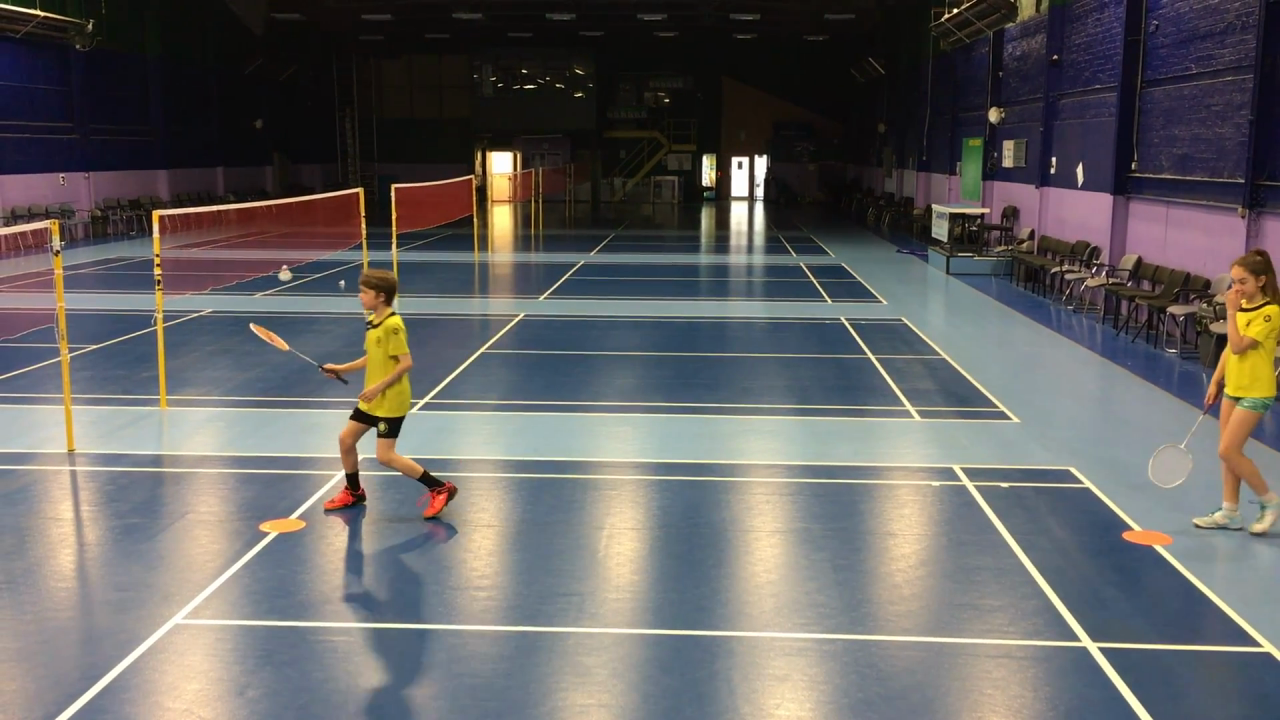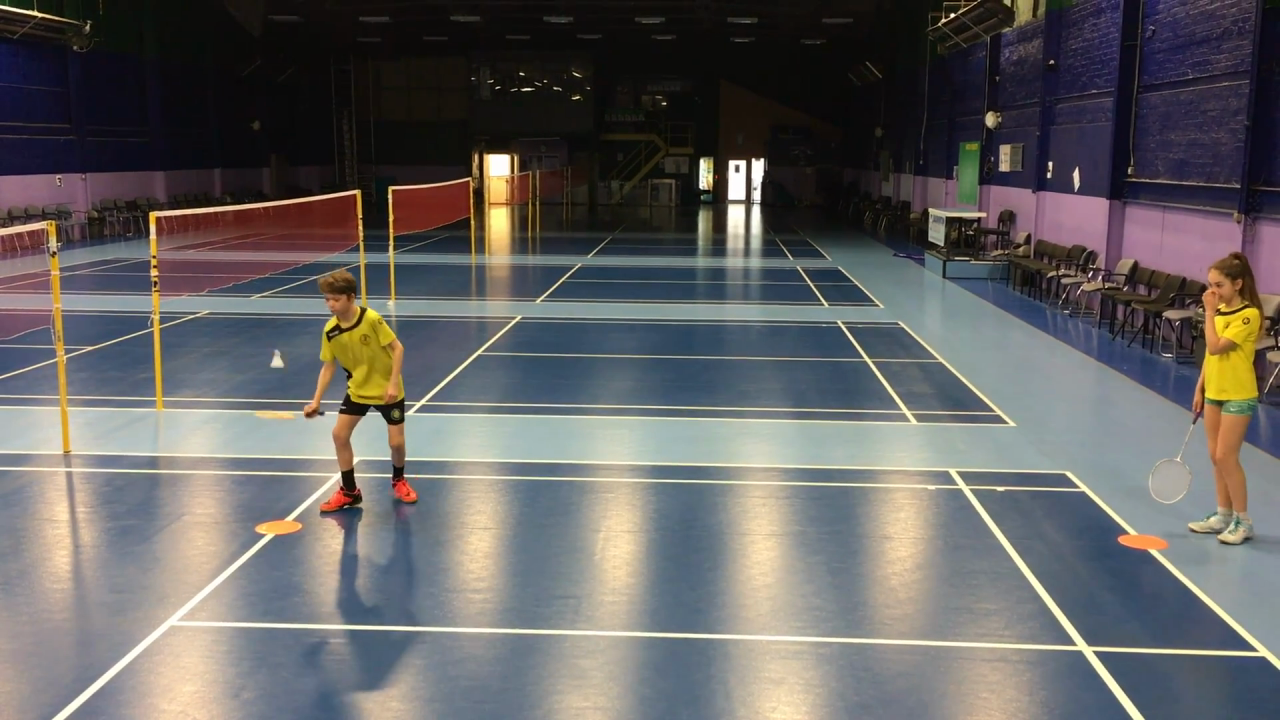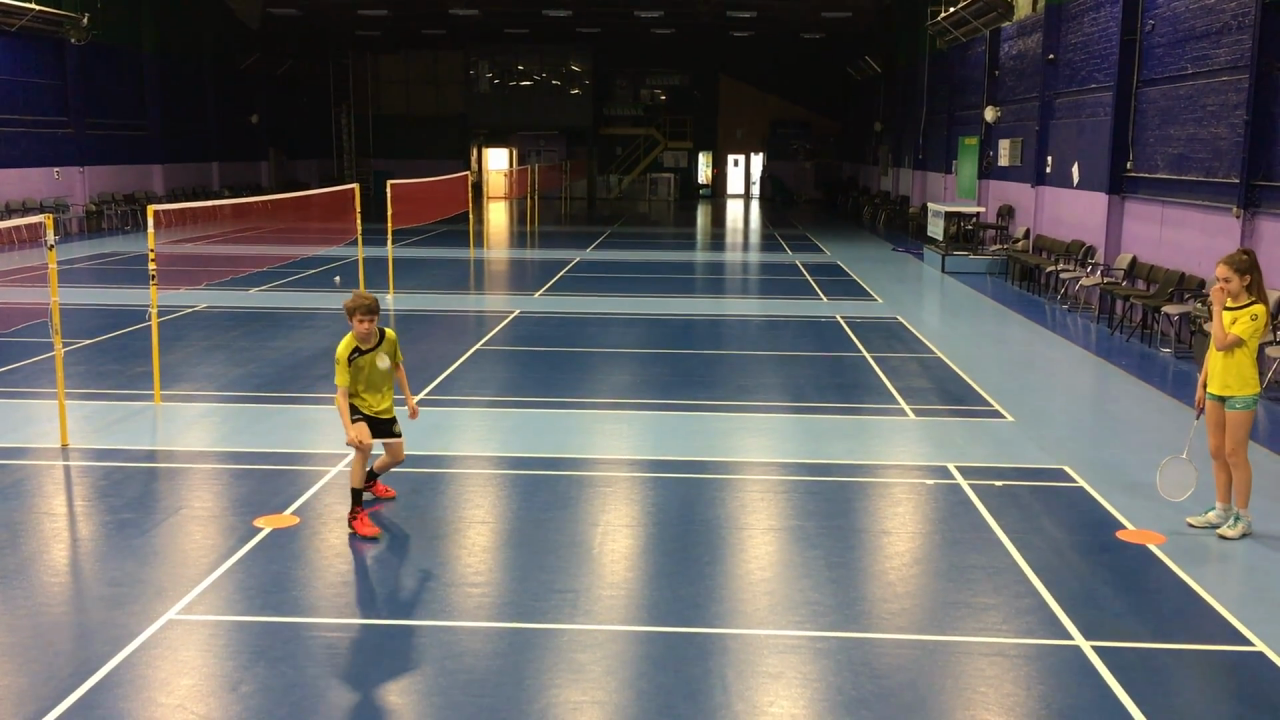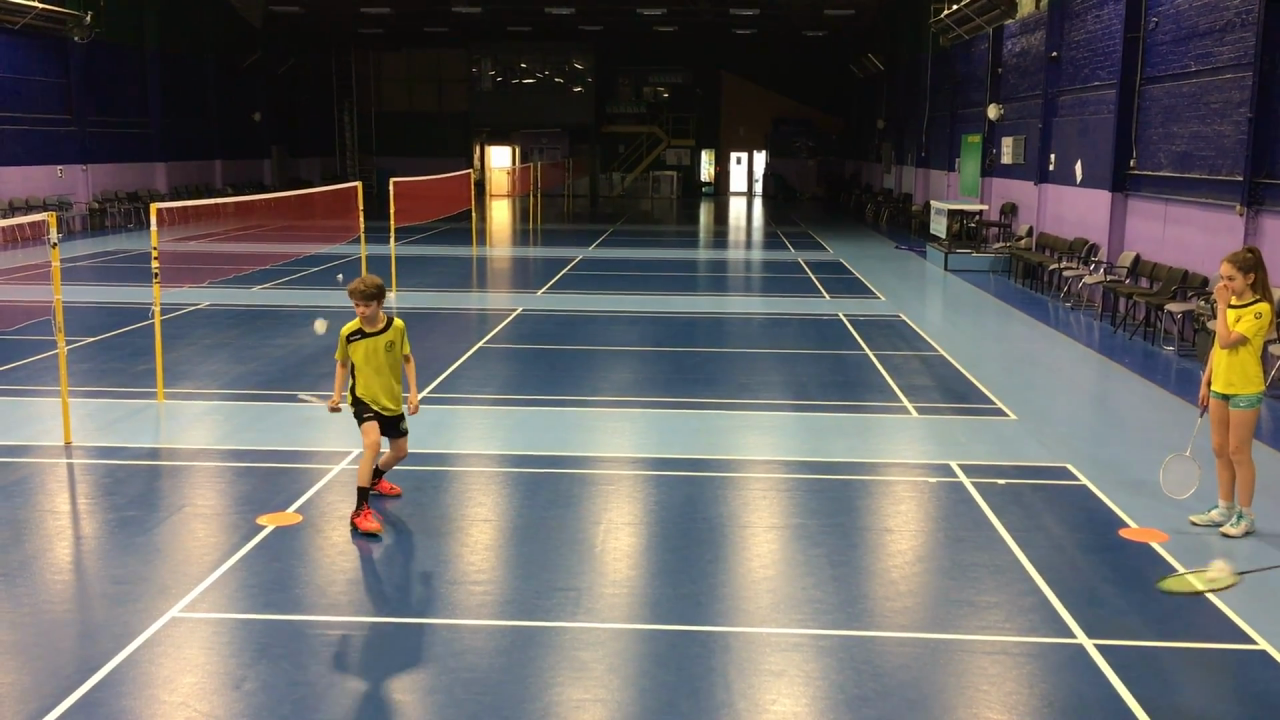
dt=0.7s
person 1, frame 1
right shoulder: (1241, 307)
left elbow: (1238, 347)
left wrist: (1231, 311)
right wrist: (1215, 381)
left hip: (1256, 392)
right hip: (1233, 388)
left knee: (1228, 451)
right knee: (1228, 452)
right ankle: (1230, 512)
person 1, frame 2
left shoulder: (1248, 315)
right shoulder: (1219, 310)
left elbow: (1215, 347)
left wrist: (1209, 313)
right wrist: (1200, 388)
left hip: (1238, 395)
right hip: (1214, 392)
left knee: (1226, 457)
right knee: (1216, 457)
left ankle: (1243, 521)
right ankle: (1224, 515)
person 1, frame 3
left shoulder: (1255, 311)
right shoulder: (1225, 305)
left elbow: (1222, 343)
left wrist: (1216, 308)
right wrist: (1202, 384)
left hip: (1241, 391)
right hip: (1216, 388)
left knee: (1235, 454)
right knee: (1217, 452)
left ankle: (1242, 517)
right ankle: (1222, 510)
person 1, frame 4
left shoulder: (1259, 309)
right shoulder: (1229, 303)
left elbow: (1226, 341)
left wrist: (1221, 306)
right wrist: (1206, 382)
left hip: (1245, 390)
right hip: (1220, 386)
left knee: (1238, 452)
right knee: (1220, 450)
left ankle: (1245, 515)
right ankle: (1225, 508)
person 2, frame 1
left shoulder: (392, 325)
right shoulder: (371, 322)
left elbow: (406, 362)
left wrist: (379, 387)
right wrist: (343, 368)
left hip: (391, 402)
right hip: (370, 401)
left knee: (385, 456)
right knee: (346, 440)
left ankle: (440, 489)
right ankle: (353, 491)
person 2, frame 2
left shoulder: (371, 319)
right shoulder: (330, 331)
left elbow: (397, 348)
right elbow: (328, 367)
left wrist: (393, 383)
right wrist: (316, 401)
left hip: (387, 389)
right hip: (358, 389)
left knee: (396, 442)
right knee: (340, 434)
left ankle: (399, 480)
right ankle: (349, 491)
person 2, frame 3
left shoulder: (389, 338)
right shoulder: (345, 351)
left elbow: (397, 366)
right elbow: (341, 393)
left wrist: (409, 397)
right wrist: (349, 430)
left hip: (382, 404)
right hip: (355, 403)
left knee: (396, 456)
right knee: (364, 446)
left ankle: (368, 479)
right ankle: (357, 512)
person 2, frame 4
left shoulder: (397, 327)
right shoulder: (348, 332)
left elbow: (407, 359)
right elbow: (341, 364)
left wrist: (413, 392)
right wrist: (337, 394)
left hip: (392, 400)
right hip: (364, 398)
left knee: (400, 452)
right knee: (372, 443)
left ankle: (375, 478)
right ankle: (361, 511)
